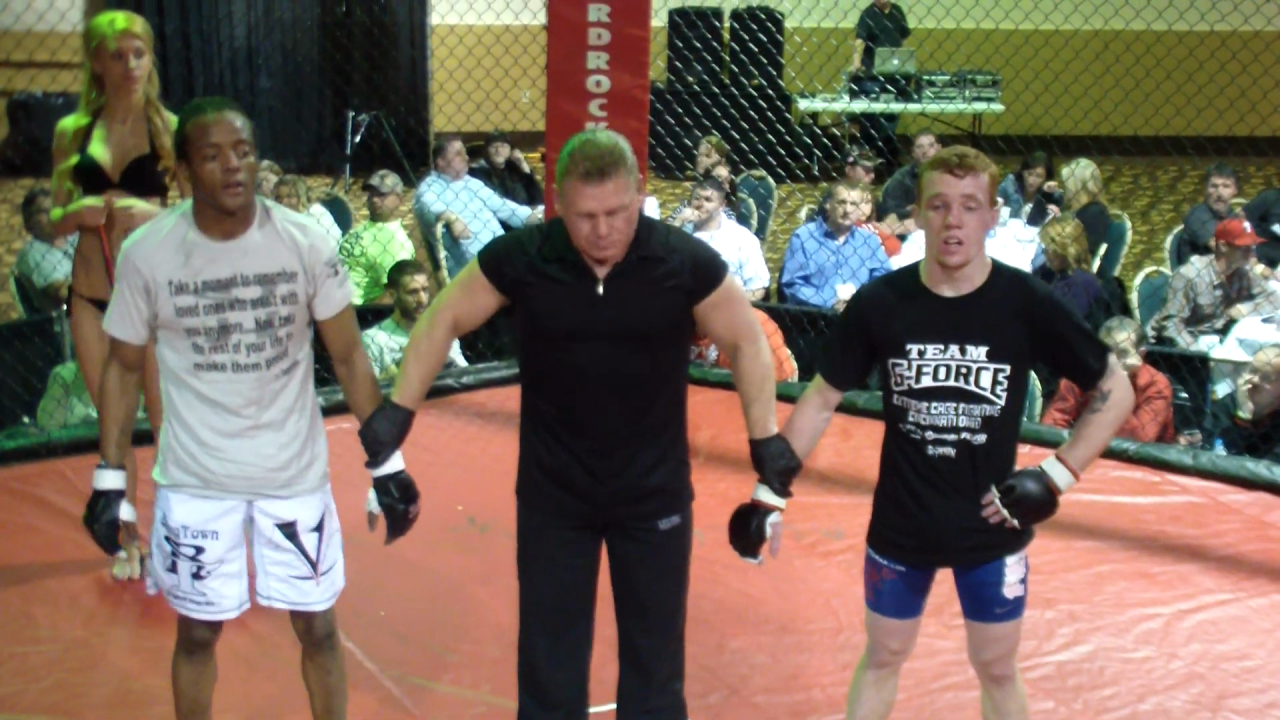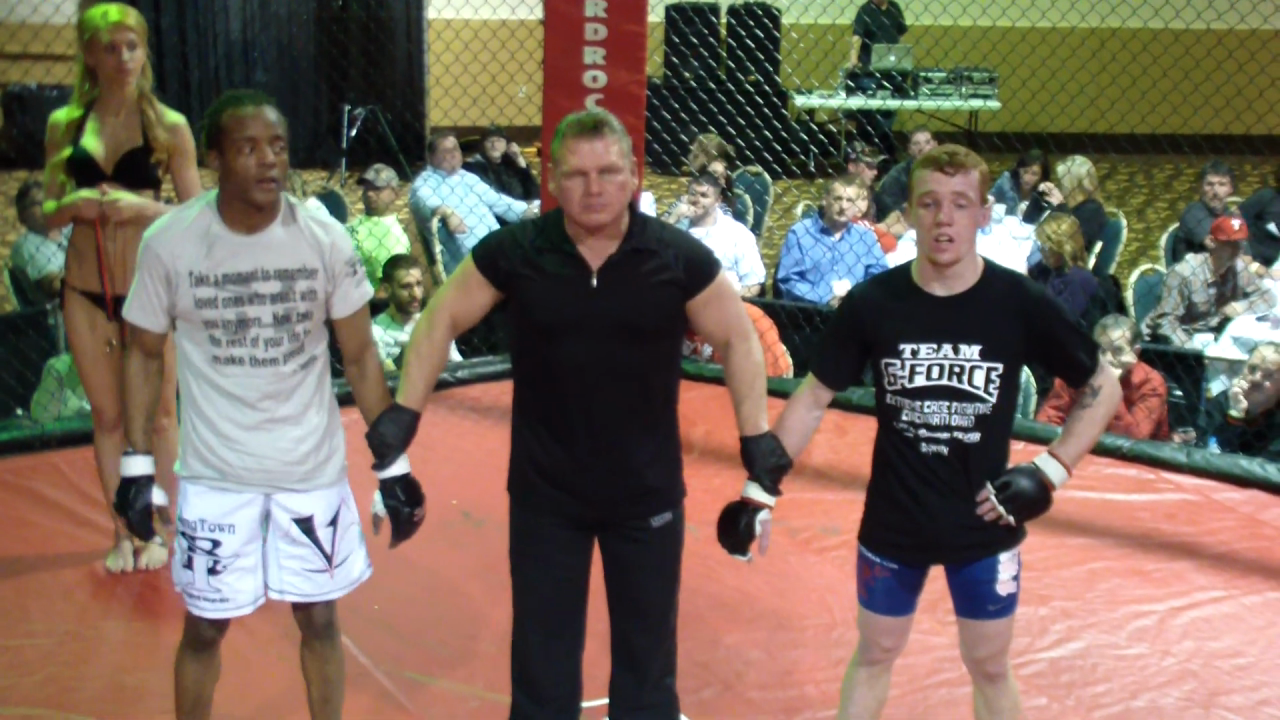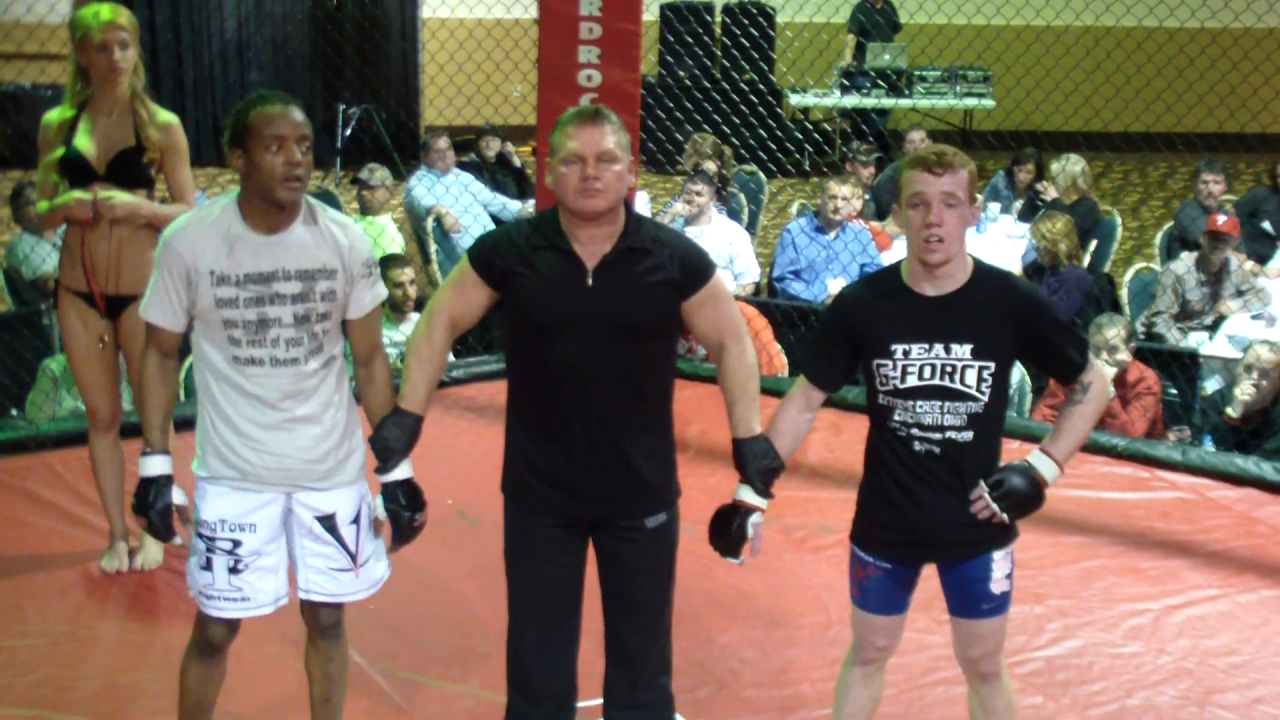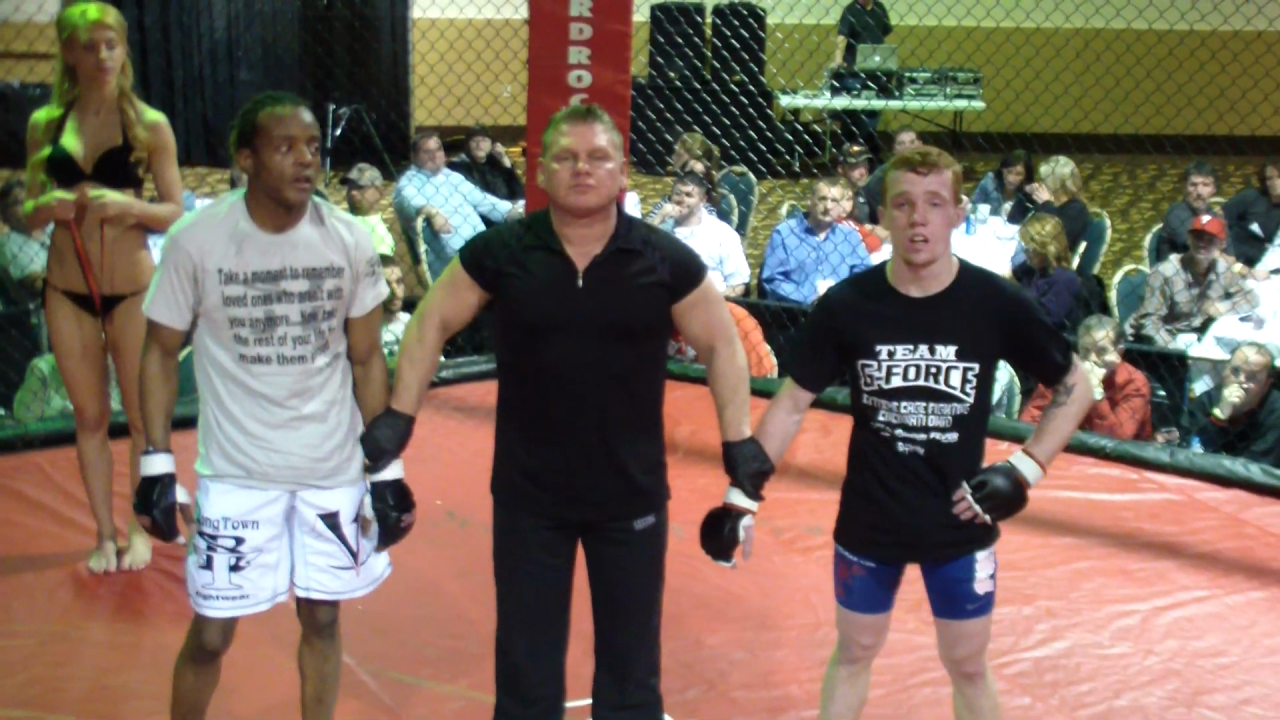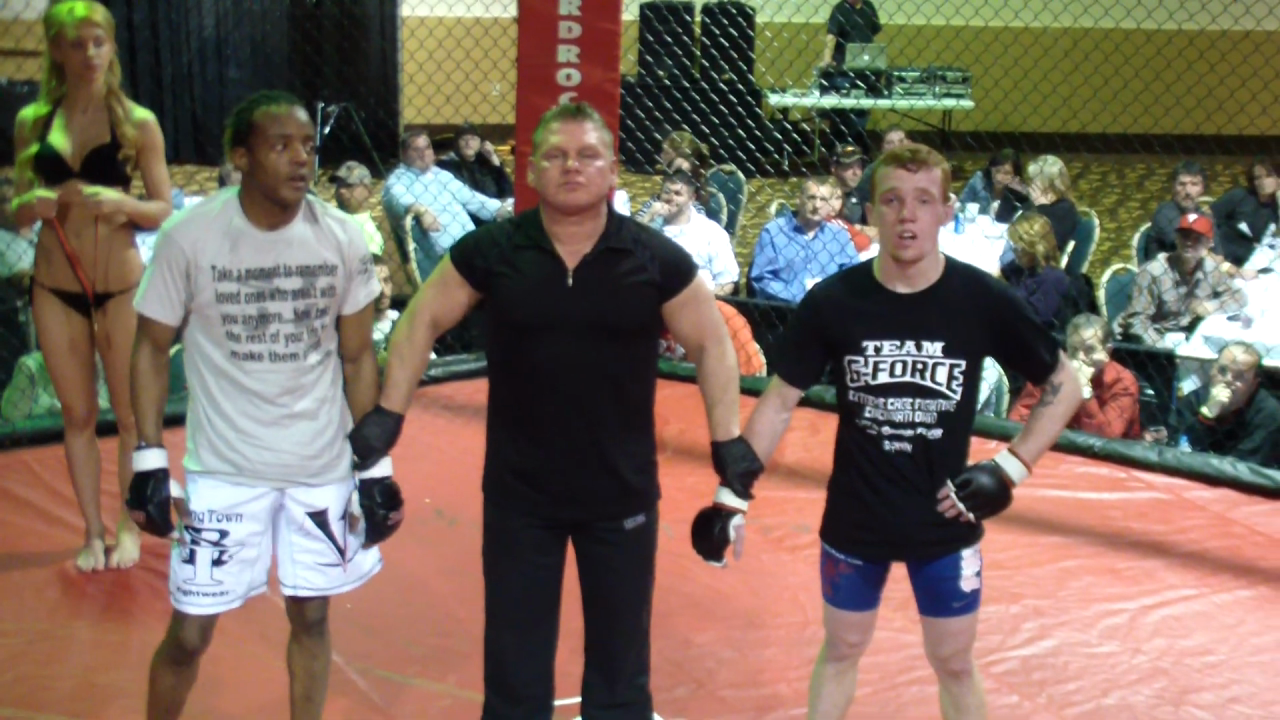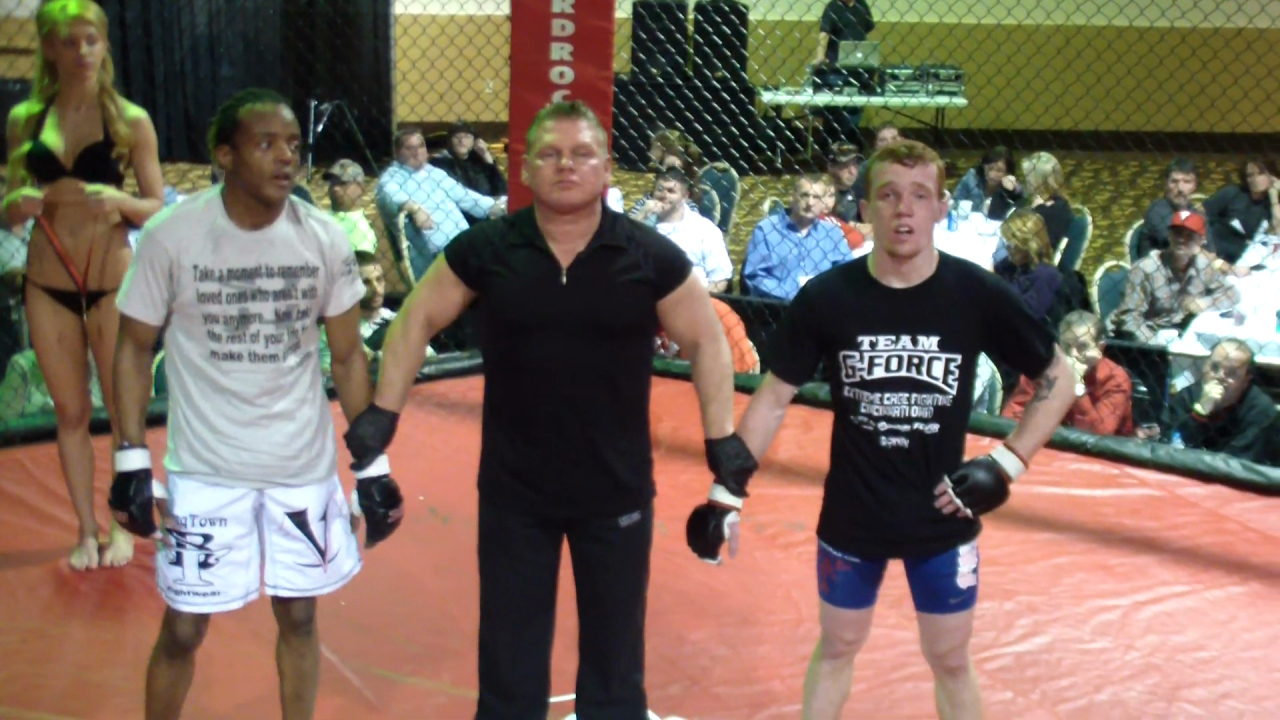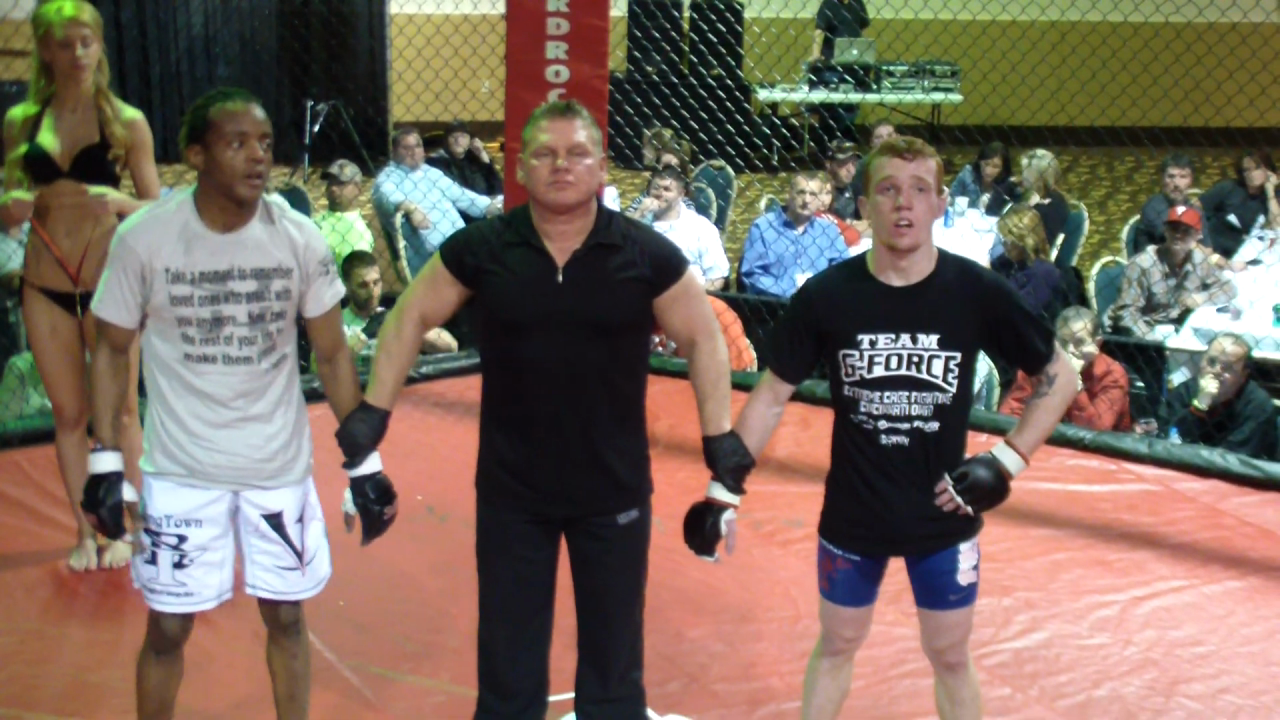
dt=0.2s
person 1, frame 1
left shoulder: (306, 241)
right shoulder: (147, 252)
left elbow: (349, 356)
right elbow: (123, 367)
left wrist: (386, 461)
right wrist: (110, 477)
left hip: (296, 472)
right hip: (196, 479)
left knee: (317, 628)
right knee: (198, 631)
person 1, frame 2
left shoulder: (327, 239)
right shoulder: (168, 242)
left elbow: (359, 357)
right elbow: (144, 355)
left wrist: (391, 464)
right wrist: (137, 466)
left hip: (313, 467)
right hip: (214, 472)
left knee: (318, 619)
right knee: (205, 625)
person 1, frame 3
left shoulder: (345, 240)
right shoulder: (188, 241)
left elbow: (369, 361)
right elbow: (160, 355)
left wrist: (397, 468)
right wrist: (155, 465)
left hip: (332, 468)
right hip: (233, 472)
left knee: (327, 619)
right knee: (214, 630)
person 1, frame 4
left shoulder: (350, 240)
right shoulder: (195, 240)
left elbow: (368, 359)
right elbow: (161, 353)
left wrist: (387, 469)
right wrist: (156, 465)
left hip: (333, 468)
right hip: (236, 471)
left knee: (322, 619)
right knee: (211, 635)
person 1, frame 5
left shoulder: (342, 238)
right shoulder: (187, 236)
left elbow: (359, 356)
right elbow: (151, 349)
left wrist: (377, 466)
right wrist: (149, 460)
left hip: (322, 465)
right hip: (223, 467)
left knee: (311, 617)
right knee: (189, 633)
person 1, frame 6
left shoulder: (324, 239)
right shoulder: (169, 235)
left elbow: (348, 356)
right elbow: (133, 348)
left wrist: (372, 465)
right wrist: (132, 459)
left hip: (302, 465)
right hip: (204, 468)
left knee: (298, 616)
right knee: (182, 629)
person 1, frame 7
left shoulder: (299, 239)
right shoulder: (142, 238)
left elbow: (332, 356)
right elbow: (110, 352)
left wrist: (365, 462)
right wrist: (105, 462)
left hip: (278, 466)
right hip: (181, 471)
left knee: (285, 616)
right knee: (168, 628)
person 2, frame 1
left shoulder: (687, 261)
right shoulder: (519, 256)
left elbow: (747, 344)
right elbow: (442, 322)
left wrist: (765, 440)
right wrist: (399, 411)
left hip: (655, 492)
right hip: (553, 492)
left knee: (654, 649)
right knee: (549, 653)
person 2, frame 2
left shoulder: (680, 256)
right shoulder: (512, 251)
left elbow: (738, 340)
right elbow: (440, 322)
left wrist: (757, 438)
right wrist: (406, 413)
left hip: (649, 491)
right hip: (544, 491)
left knee: (648, 645)
right knee: (543, 649)
person 2, frame 3
left shoulder: (675, 258)
right shoulder: (507, 250)
left elbow: (731, 342)
right elbow: (439, 324)
left wrist: (748, 440)
right wrist: (406, 416)
left hip: (643, 491)
right hip: (538, 492)
left knee: (642, 646)
right knee: (537, 650)
person 2, frame 4
left shoulder: (667, 260)
right shoulder: (498, 251)
left elbow: (721, 345)
right elbow: (430, 325)
left wrist: (739, 443)
right wrist: (397, 419)
left hip: (633, 492)
right hip: (527, 493)
left knee: (630, 649)
right knee: (526, 650)
person 2, frame 5
left shoulder: (657, 259)
right shoulder: (489, 250)
left elbow: (711, 345)
right elbow: (420, 323)
left wrist: (727, 444)
right wrist: (386, 417)
left hip: (623, 491)
right hip: (518, 491)
left knee: (620, 648)
right knee: (515, 650)
person 2, frame 6
left shoulder: (652, 256)
right shoulder: (484, 249)
left elbow: (706, 343)
right elbow: (415, 322)
left wrist: (722, 442)
right wrist: (381, 415)
left hip: (617, 490)
right hip: (513, 490)
left knee: (614, 646)
right knee: (510, 649)
person 2, frame 7
left shoulder: (648, 254)
right shoulder: (480, 248)
left elbow: (704, 340)
right elbow: (409, 321)
left wrist: (719, 438)
right wrist: (372, 413)
left hip: (615, 488)
right hip: (511, 488)
left knee: (613, 643)
right knee: (508, 646)
person 3, frame 1
left shoulder: (1029, 303)
right shoulder: (878, 303)
left elbow: (1115, 391)
right elbow: (821, 400)
left wrist: (1056, 476)
right wrist: (771, 493)
left hip: (991, 528)
right hip: (899, 523)
left knee: (996, 669)
right knee: (882, 657)
person 3, frame 2
left shoulder: (1021, 302)
right shoulder: (870, 302)
left elbow: (1102, 388)
right elbow: (813, 399)
left wrist: (1049, 471)
right wrist: (760, 491)
left hip: (984, 525)
right hip: (891, 521)
left knee: (989, 666)
right knee: (874, 654)
person 3, frame 3
left shoulder: (1012, 301)
right shoulder: (860, 304)
left elbow: (1092, 385)
right elbow: (805, 401)
left wrist: (1042, 468)
right wrist: (754, 493)
left hip: (976, 523)
right hip: (884, 520)
left knee: (983, 665)
right knee: (869, 653)
person 3, frame 4
left shoulder: (997, 302)
right shoulder: (846, 304)
left elbow: (1076, 386)
right elbow: (792, 403)
left wrist: (1024, 470)
right wrist: (744, 495)
left hip: (959, 523)
right hip: (867, 520)
left knee: (968, 665)
right knee: (854, 652)
person 3, frame 5
left shoulder: (983, 299)
right shoulder: (831, 300)
left elbow: (1064, 384)
right elbow: (780, 401)
left wrist: (1010, 468)
right wrist: (733, 494)
left hip: (946, 522)
right hip: (853, 518)
left knee: (953, 663)
right knee: (841, 650)
person 3, frame 6
left shoulder: (978, 294)
right shoulder: (825, 296)
left elbow: (1059, 379)
right elbow: (773, 397)
left wrist: (1005, 464)
right wrist: (728, 492)
left hip: (943, 519)
right hip: (850, 515)
left knee: (950, 660)
right knee: (837, 646)
person 3, frame 7
left shoulder: (977, 291)
right shoulder: (825, 295)
left elbow: (1059, 375)
right elbow: (771, 395)
left wrist: (1006, 460)
right wrist: (725, 489)
left hip: (944, 516)
right hip: (851, 512)
left knee: (950, 656)
right knee: (837, 644)
person 4, frame 1
left shoulder: (172, 131)
right shoulder: (71, 131)
right elbow: (54, 221)
left wrist: (150, 213)
right wrist: (77, 213)
right hip: (91, 295)
left knee: (165, 422)
right ankle: (124, 540)
person 4, frame 2
left shoulder: (169, 125)
right shoulder: (64, 123)
right elbow: (47, 212)
left wrist: (141, 206)
right wrist: (71, 204)
right hip: (85, 288)
left knee: (158, 414)
right knee: (106, 417)
left ankle: (157, 529)
right ankle: (121, 534)
person 4, frame 3
left shoulder: (162, 124)
right shoulder: (57, 124)
left elbow: (188, 212)
right elbow: (41, 214)
left wrist: (135, 205)
right wrist: (64, 206)
left hip: (144, 287)
right hip: (79, 288)
right knee: (101, 417)
left ankle: (152, 530)
right ankle: (115, 534)
person 4, frame 4
left shoulder: (149, 124)
right shoulder: (44, 124)
left elbow: (176, 213)
right elbow: (28, 214)
left wrist: (126, 205)
right wrist: (47, 206)
left hip: (132, 286)
right hip: (67, 288)
left knee: (141, 416)
right knee: (89, 417)
left ankle: (140, 530)
right ankle: (104, 534)
person 4, frame 5
left shoulder: (137, 122)
right shoulder: (32, 121)
left elbow: (165, 210)
right elbow: (17, 212)
left wrist: (119, 202)
right wrist: (31, 204)
left hip: (120, 283)
right hip: (55, 287)
left knee: (129, 413)
right knee: (77, 415)
left ankle: (128, 527)
right ankle: (92, 531)
person 4, frame 6
left shoulder: (130, 119)
left elbow: (159, 208)
left wrist: (118, 200)
left hip: (113, 282)
right hip: (47, 284)
left knee: (123, 410)
right knee: (70, 413)
left ankle: (122, 525)
right ankle: (86, 529)
person 4, frame 7
left shoulder: (126, 120)
left elbow: (157, 207)
left wrist: (117, 202)
left knee: (120, 411)
right knee: (68, 414)
right ankle: (84, 531)
